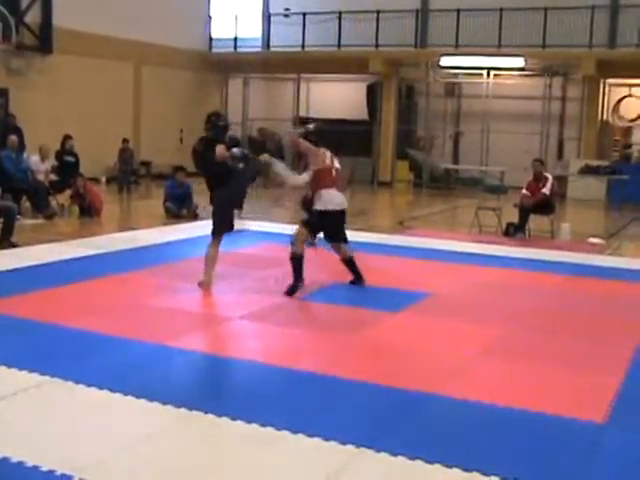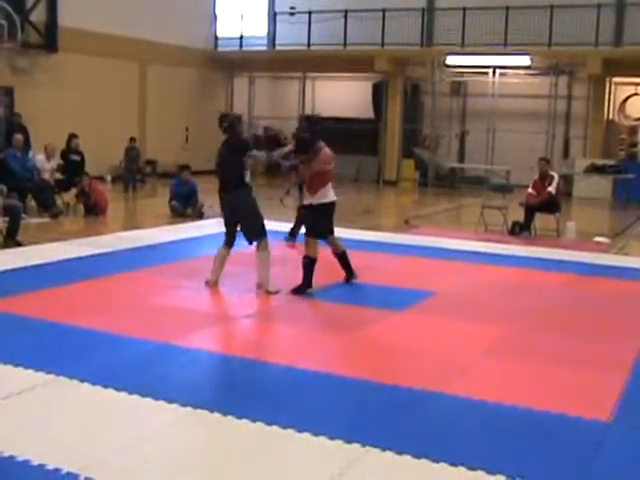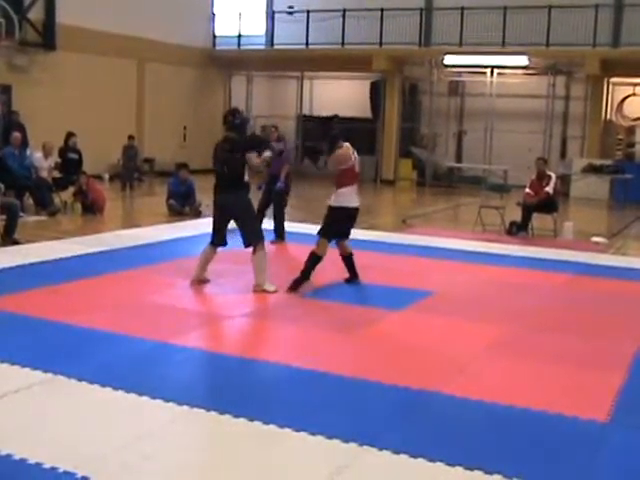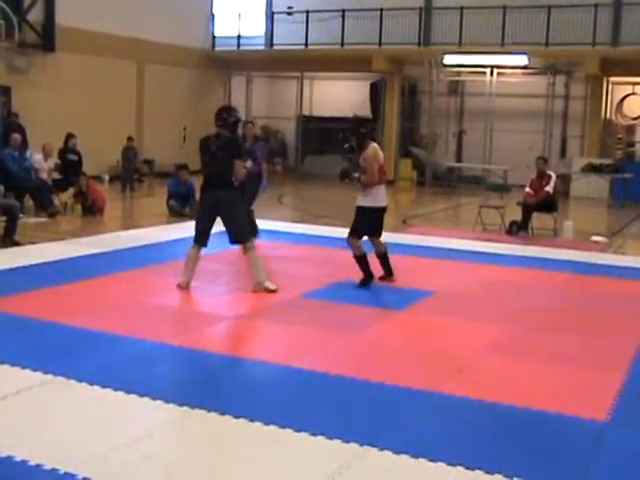
dt=0.5s
person 1, frame 1
left shoulder: (197, 149)
right shoulder: (216, 140)
right elbow: (220, 155)
right wrist: (234, 156)
left hip: (220, 195)
right hip: (232, 184)
left knee: (217, 238)
left ankle: (207, 279)
person 1, frame 2
left shoulder: (223, 148)
right shoulder: (239, 142)
left hip: (226, 198)
right hip: (241, 196)
left knee: (229, 241)
right knee: (262, 240)
left ankle: (213, 278)
right ankle: (264, 283)
person 1, frame 3
left shoulder: (219, 146)
right shoulder: (243, 143)
right elbow: (255, 164)
right wrist: (266, 155)
left hip: (220, 198)
right hip: (239, 197)
left knee: (215, 241)
right knee: (257, 241)
left ankle: (198, 276)
right ankle: (260, 283)
person 1, frame 4
left shoulder: (204, 142)
right shoulder: (233, 144)
right elbow: (239, 176)
right wrist: (247, 166)
left hip: (207, 196)
right hip: (228, 196)
left knee: (198, 242)
right knee: (247, 240)
left ankle: (185, 280)
right ankle: (260, 281)
person 2, frame 1
left shoulder: (315, 153)
right shoulder: (329, 156)
left elbow: (294, 138)
left wrist: (306, 130)
left hip: (326, 207)
right hip: (339, 206)
left knee: (298, 238)
right knee: (338, 245)
left ankle: (298, 281)
right ankle: (358, 277)
person 2, frame 2
left shoulder: (325, 155)
right shoulder: (309, 150)
left elbow: (306, 174)
left wrist: (303, 160)
left hip: (323, 201)
right hip: (311, 201)
left knee: (311, 240)
right knee: (329, 238)
left ankle: (306, 284)
right ankle: (349, 272)
person 2, frame 3
left shoulder: (340, 154)
right shoulder: (347, 148)
left hip: (342, 202)
right hip: (351, 202)
left knee: (323, 240)
right knee: (340, 240)
left ankle: (303, 277)
right ankle: (353, 275)
person 2, frame 4
left shoulder: (368, 153)
right shoulder: (373, 148)
left elbow: (373, 179)
left wrist: (357, 178)
left hip: (370, 203)
right hip: (378, 202)
left knee: (353, 240)
right knee: (374, 238)
left ankle: (368, 276)
right ankle: (389, 273)
